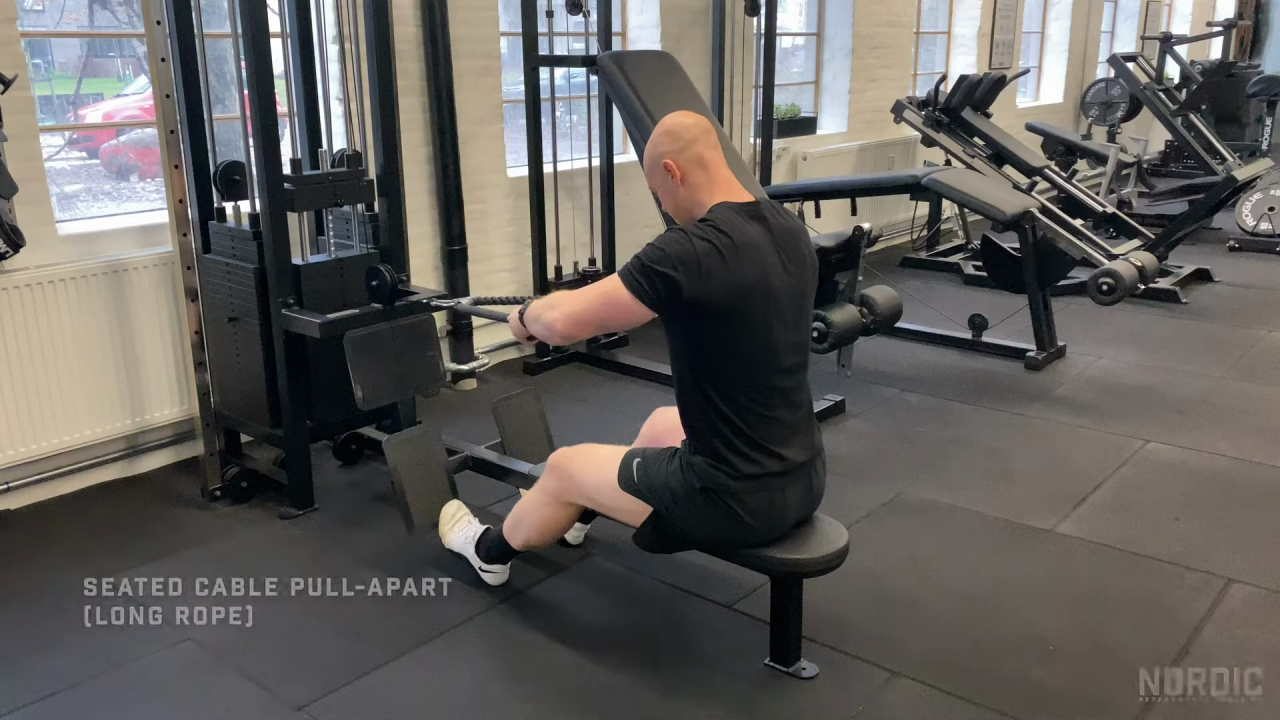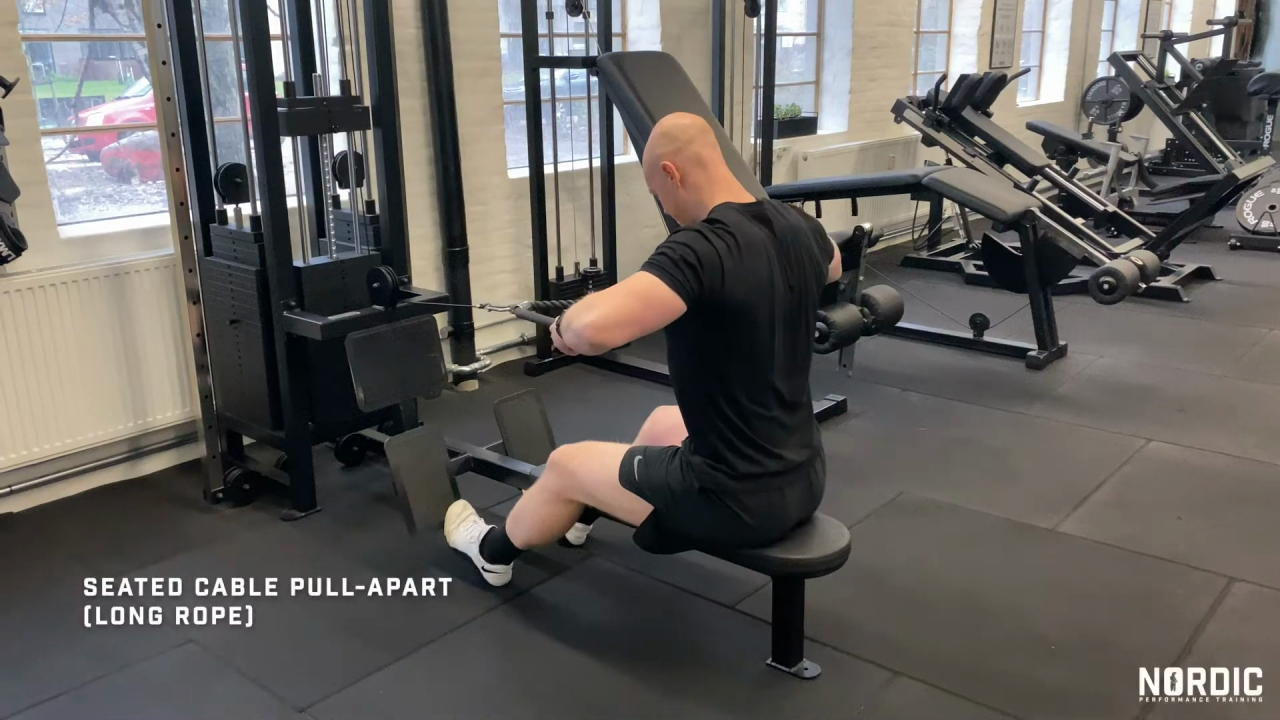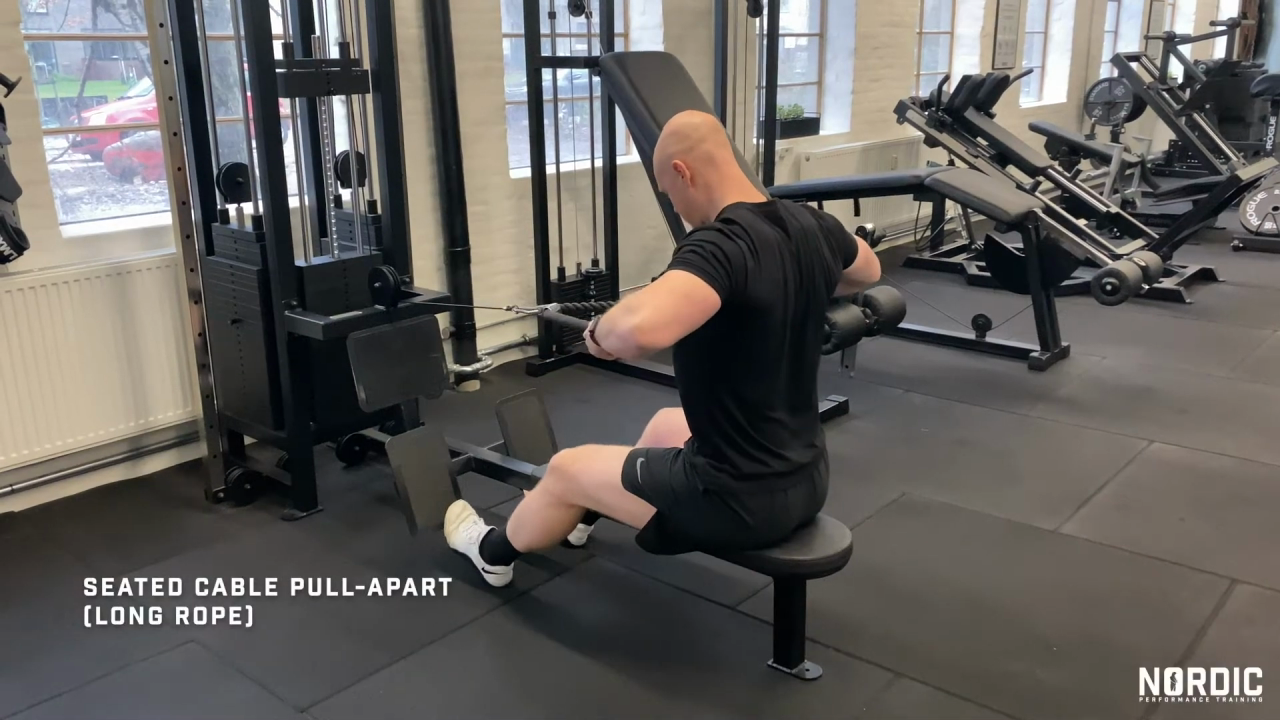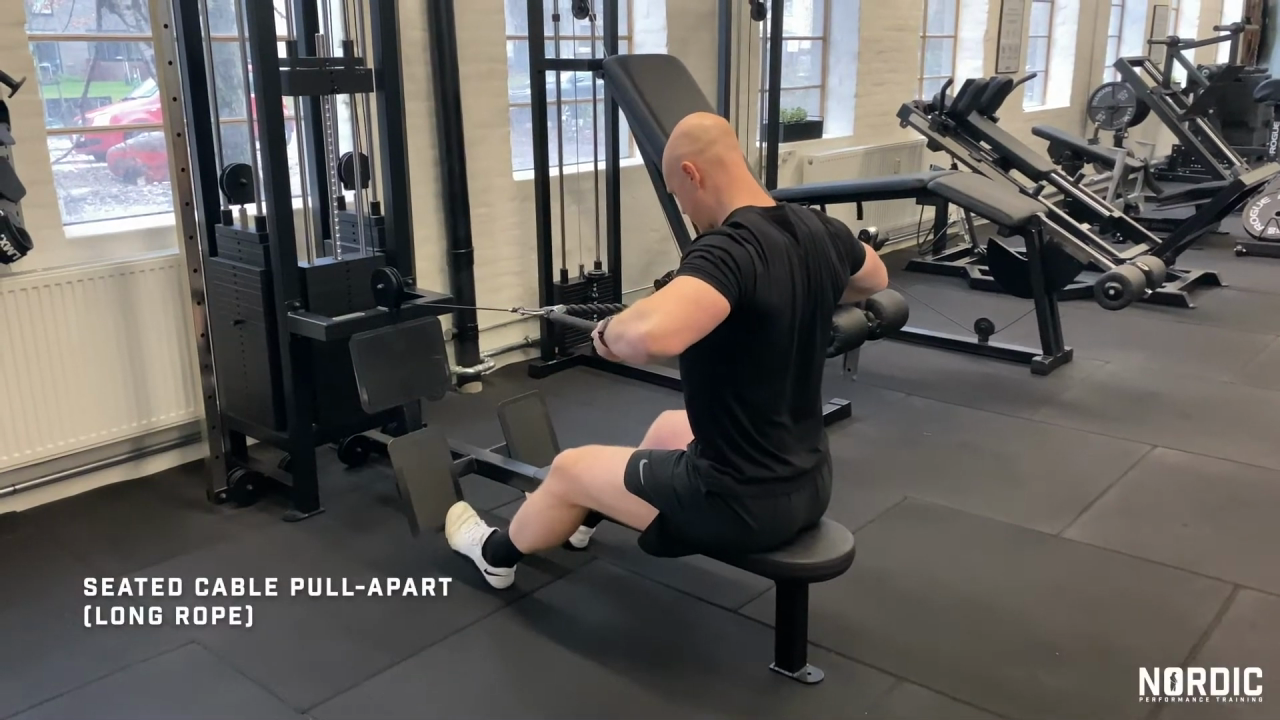
dt=0.7s
person 1, frame 1
left shoulder: (691, 251)
right shoulder: (787, 228)
left elbow: (564, 320)
left wrist: (525, 316)
left hip: (736, 498)
right hip: (803, 479)
left knee: (564, 468)
right knee: (664, 424)
left ankle: (490, 552)
right ankle: (578, 515)
person 1, frame 2
left shoulder: (702, 249)
right shoulder: (799, 228)
left elbow: (594, 327)
left wrist: (564, 328)
left hip: (735, 498)
right hip: (805, 479)
left knee: (566, 464)
right knee: (664, 422)
left ankle: (492, 551)
right ankle: (580, 516)
person 1, frame 3
left shoulder: (720, 246)
right shoulder: (813, 227)
left elbow: (640, 328)
right elbow: (868, 271)
left wrist: (600, 332)
left hip: (739, 498)
right hip: (806, 480)
left knee: (567, 470)
right knee: (666, 424)
left ankle: (494, 552)
right ankle: (581, 515)
person 1, frame 4
left shoulder: (731, 250)
right shoulder: (821, 232)
left elbow: (650, 334)
right elbow: (875, 280)
left wrist: (608, 333)
left hip: (741, 502)
right hip: (810, 485)
left knee: (570, 469)
right knee: (669, 426)
left ankle: (495, 554)
right ankle: (584, 519)
